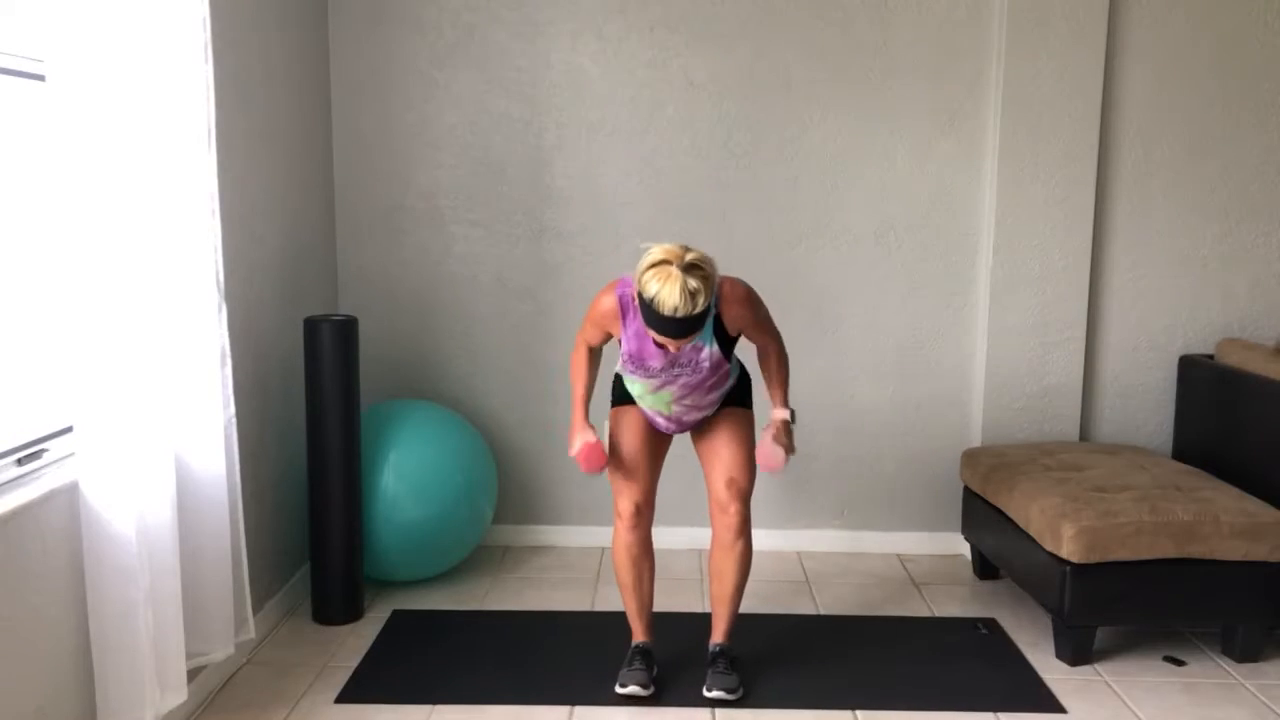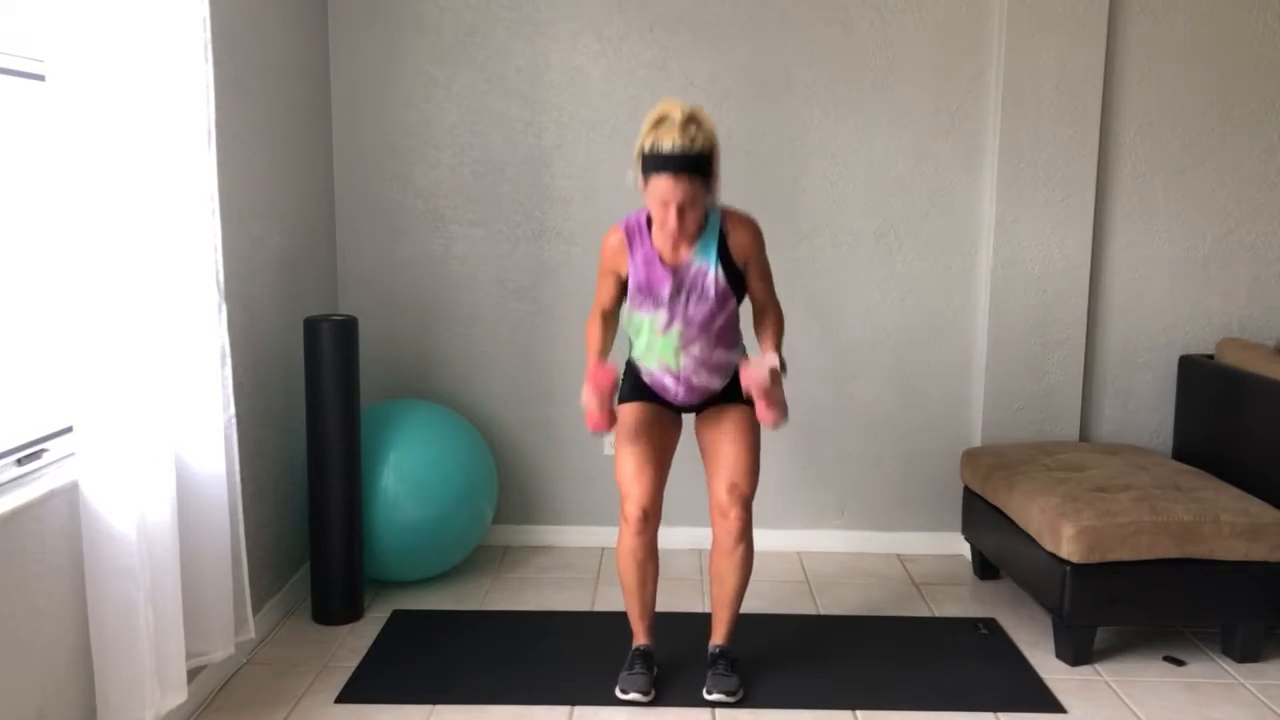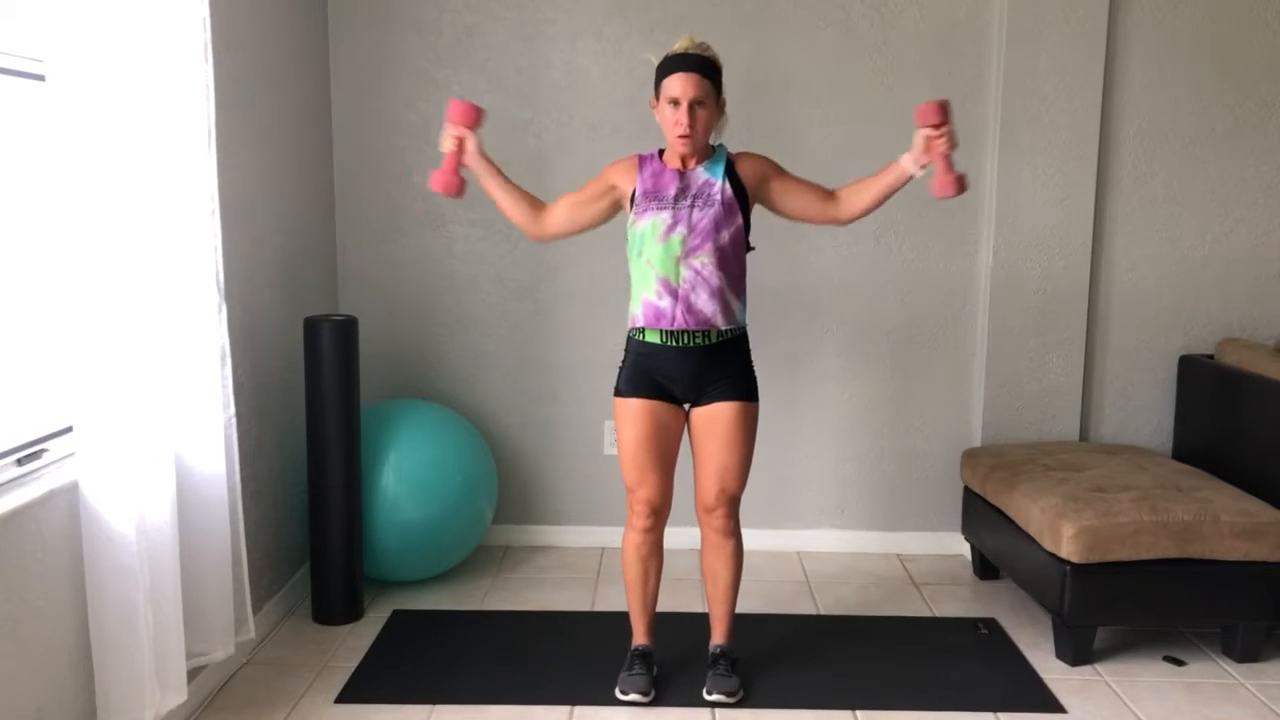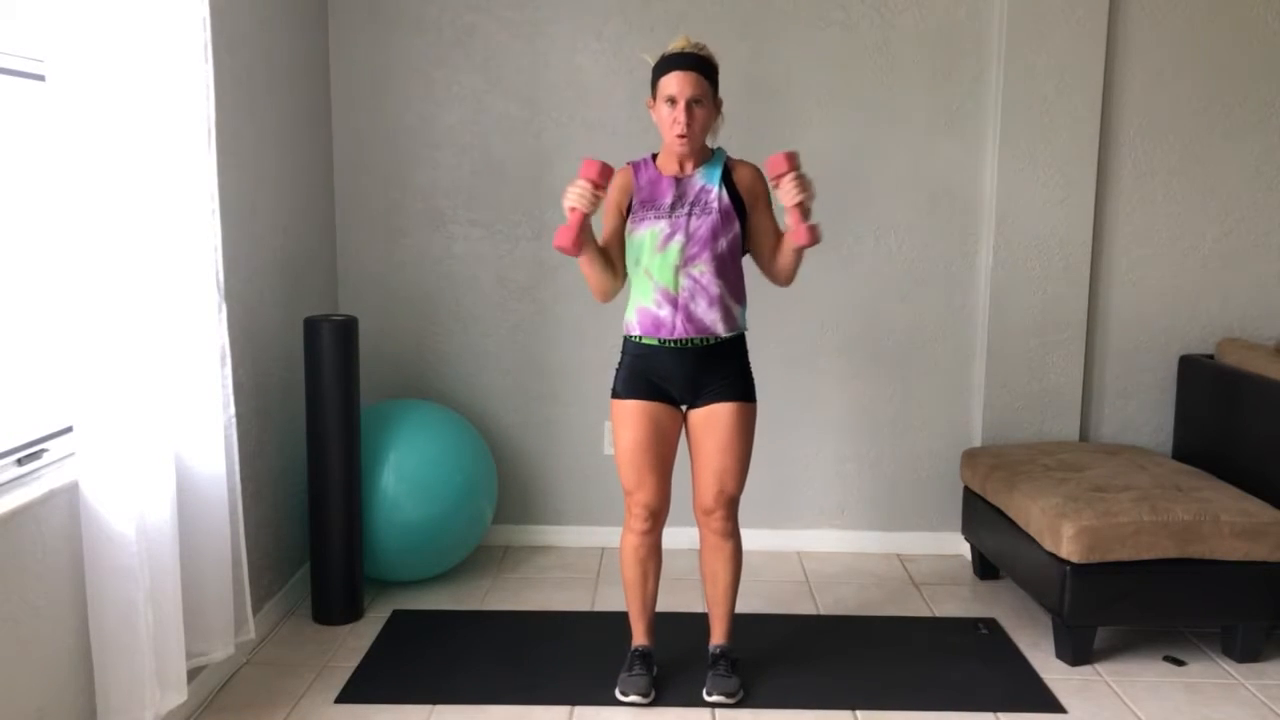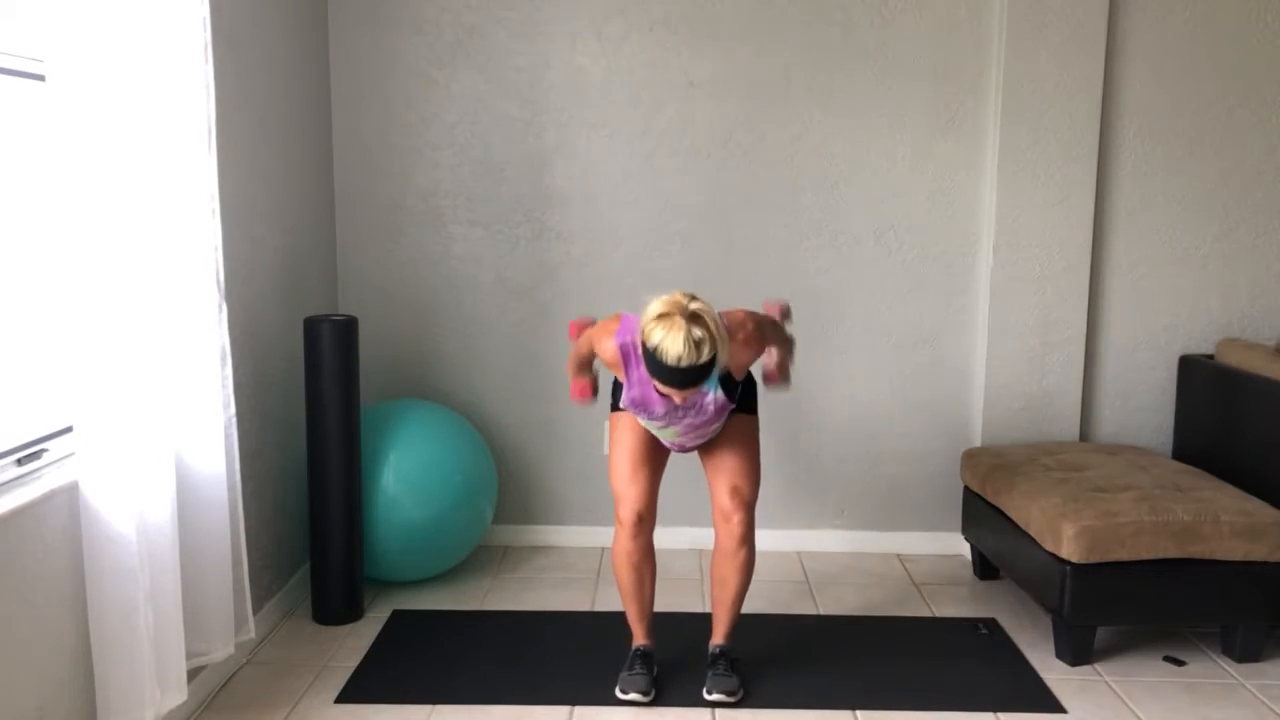
dt=1s
person 1, frame 1
left shoulder: (735, 300)
right shoulder: (613, 302)
left elbow: (769, 341)
right elbow: (586, 345)
left wrist: (779, 411)
right wrist: (579, 418)
left hip: (721, 402)
right hip: (640, 400)
left knee: (732, 509)
right knee: (630, 510)
left ankle: (720, 647)
right ankle: (640, 645)
person 1, frame 2
left shoulder: (739, 233)
right shoulder: (621, 242)
left elbow: (766, 305)
right elbow: (603, 311)
left wrist: (770, 363)
right wrist: (592, 378)
left hip: (726, 388)
right hip: (648, 387)
left knee: (732, 514)
right knee: (637, 515)
left ankle: (721, 648)
right ankle: (641, 647)
person 1, frame 3
left shoulder: (746, 172)
right shoulder: (629, 175)
left elbow: (835, 209)
right elbow: (540, 224)
left wrist: (908, 165)
right wrist: (476, 162)
left hip: (722, 362)
right hip: (648, 360)
left knee: (719, 511)
right knee: (644, 510)
left ankle: (720, 649)
right ankle: (640, 648)
person 1, frame 4
left shoulder: (740, 179)
right shoulder: (628, 182)
left elbow: (780, 271)
right elbow: (604, 287)
left wrist: (797, 215)
right wrist: (579, 224)
left hip: (720, 363)
right hip: (646, 362)
left knee: (718, 514)
right knee: (643, 514)
left ankle: (720, 649)
right ankle: (640, 648)
person 1, frame 5
left shoulder: (740, 338)
right shoulder: (615, 341)
left elbow: (777, 335)
right elbow: (581, 348)
left wrist: (782, 351)
right wrist: (578, 371)
left hip: (728, 409)
right hip: (639, 413)
left knee: (735, 516)
right knee: (632, 517)
left ankle: (720, 649)
right ankle: (641, 648)
